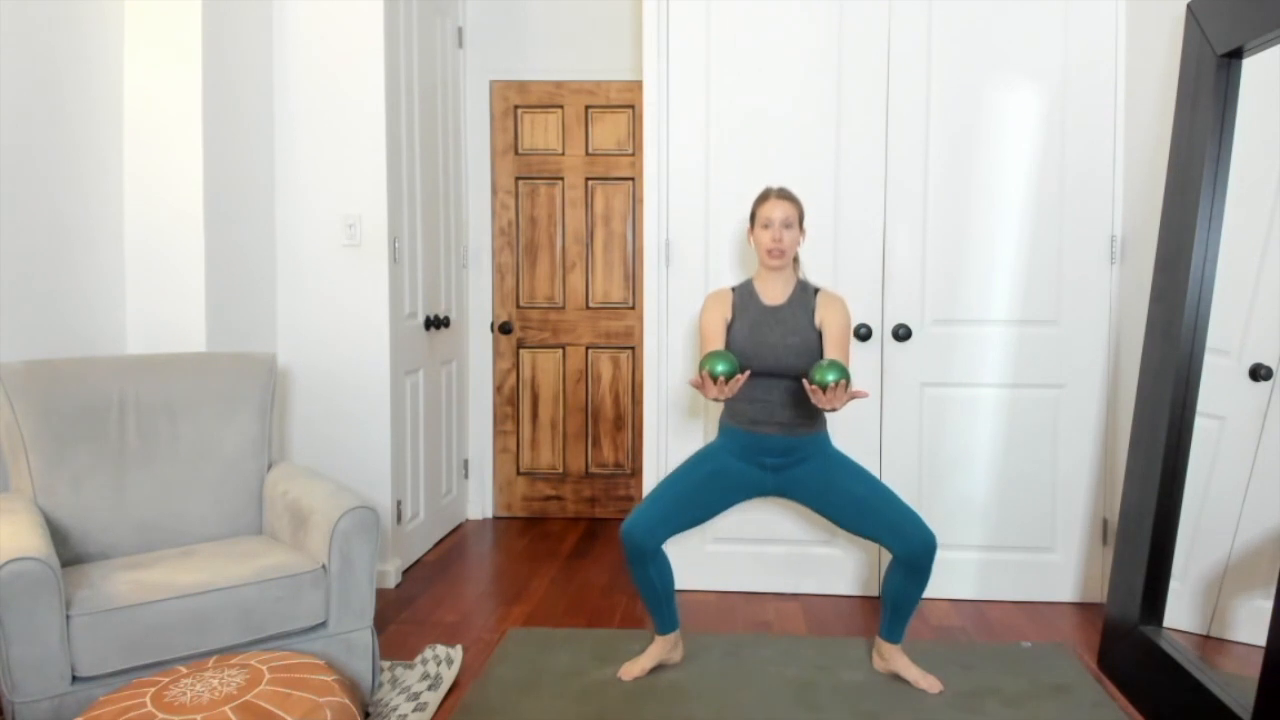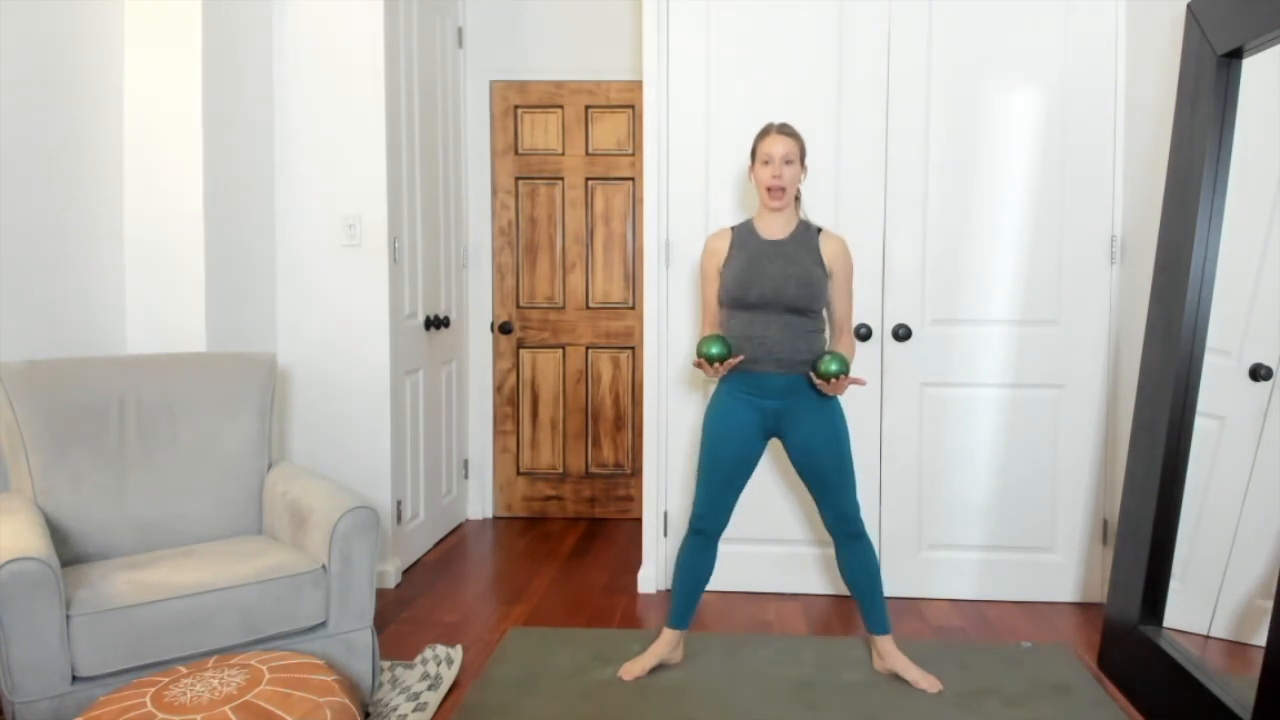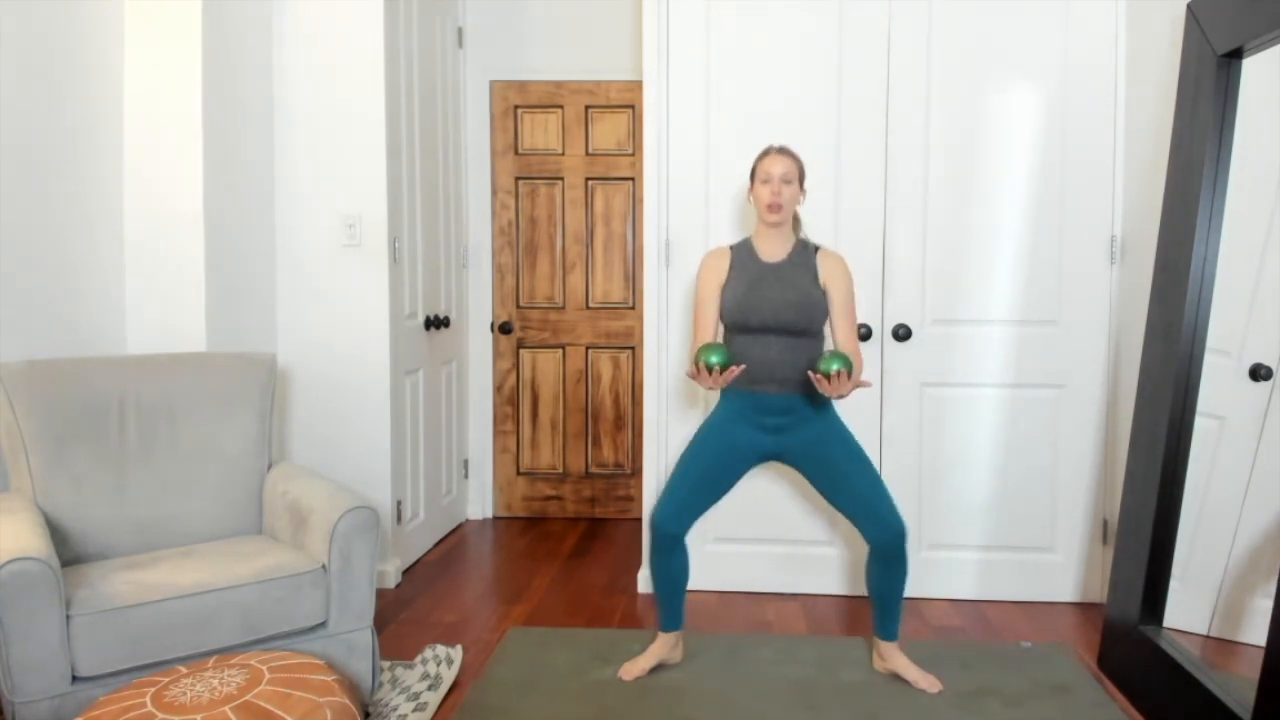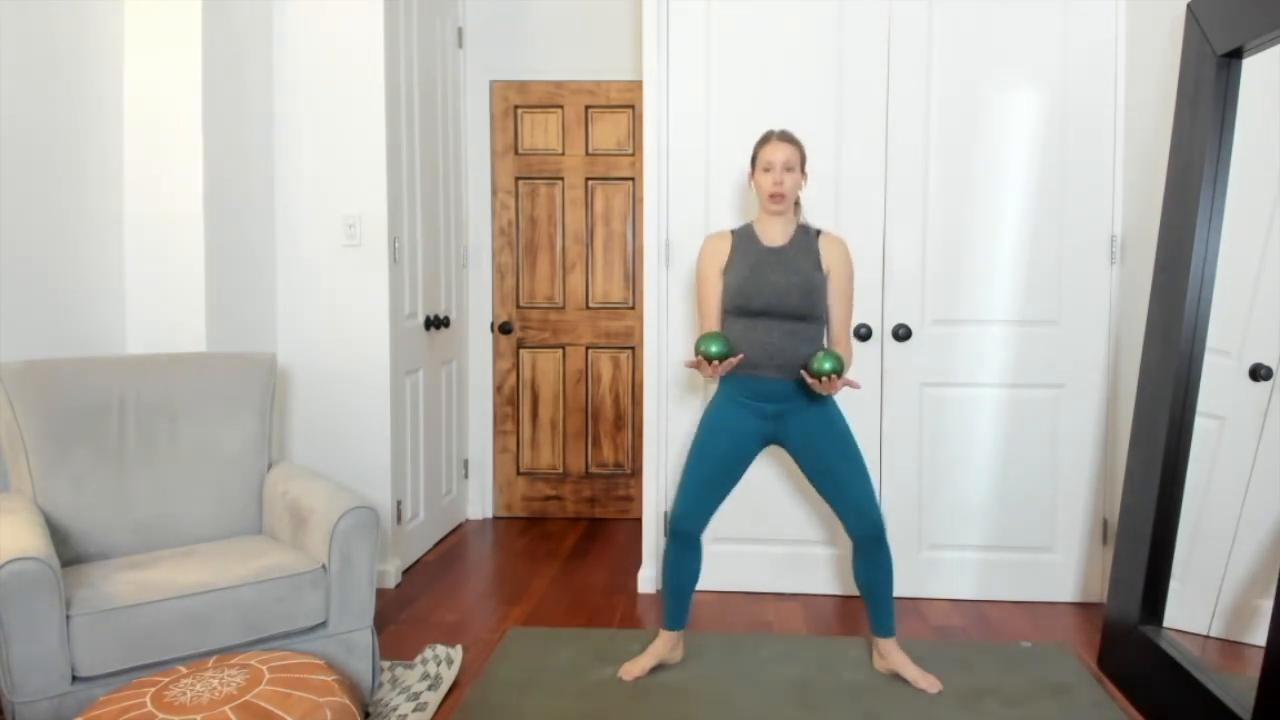
dt=1s
person 1, frame 1
left shoulder: (828, 306)
right shoulder: (721, 303)
left elbow: (839, 381)
right elbow: (711, 375)
left wrist: (834, 398)
right wrist: (716, 390)
left hip: (808, 454)
right hip: (736, 451)
left knee: (918, 543)
right knee: (638, 534)
left ankle: (889, 649)
right ankle: (667, 641)
person 1, frame 2
left shoulder: (829, 247)
right shoulder: (722, 244)
left elbow: (842, 331)
right elbow: (711, 326)
left wrist: (839, 373)
right wrist: (711, 360)
left hip: (808, 398)
right hip: (739, 395)
left knee: (846, 524)
right knee: (706, 521)
left ankle: (885, 648)
right ankle: (670, 641)
person 1, frame 3
left shoulder: (828, 265)
right shoulder: (719, 263)
left elbow: (849, 350)
right elbow: (703, 345)
left wrist: (843, 381)
right wrist: (707, 373)
left hip: (810, 418)
right hip: (739, 415)
left knee: (889, 531)
right knee: (666, 522)
left ankle: (887, 648)
right ankle: (668, 640)
person 1, frame 4
left shoulder: (830, 250)
right shoulder: (720, 247)
left elbow: (841, 338)
right elbow: (709, 334)
left wrist: (835, 373)
right wrist: (710, 362)
left hip: (808, 403)
right hip: (738, 400)
left knee: (867, 524)
right knee: (684, 521)
left ankle: (887, 648)
right ankle: (669, 640)
